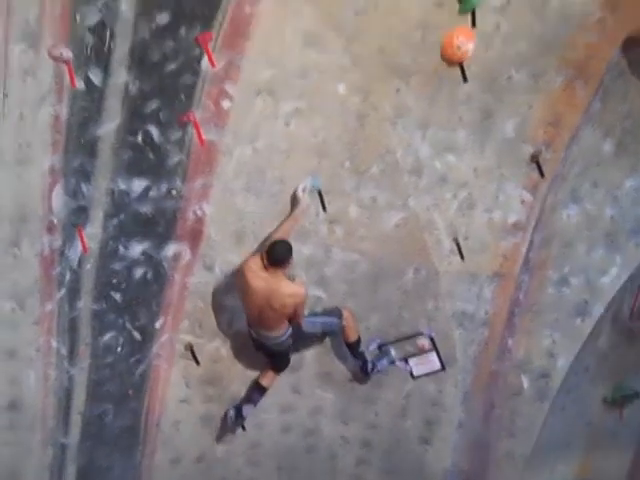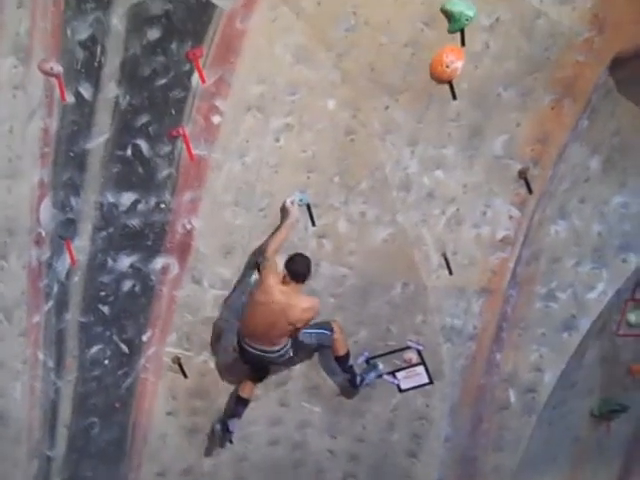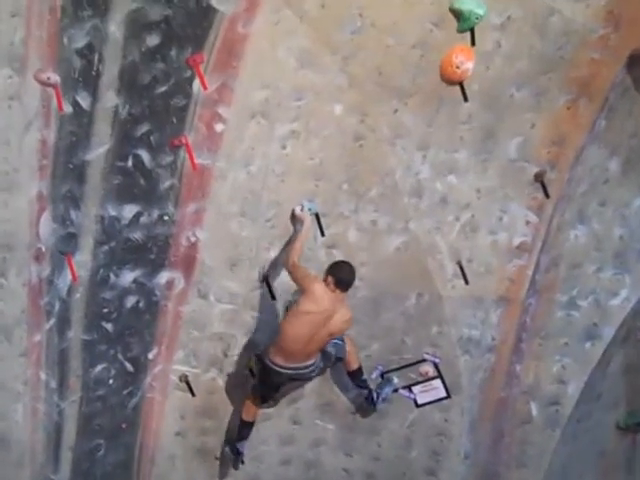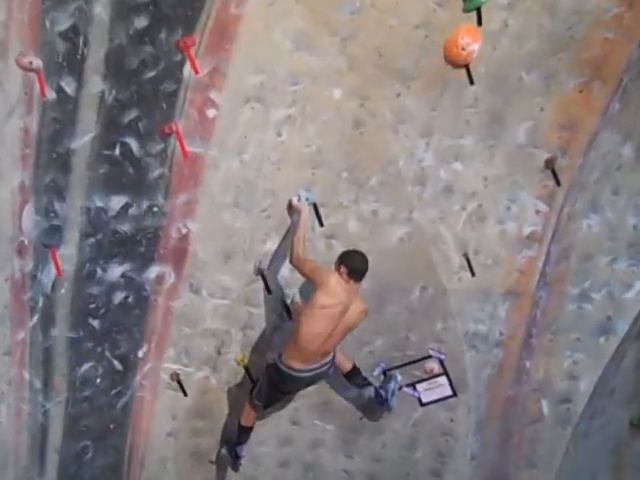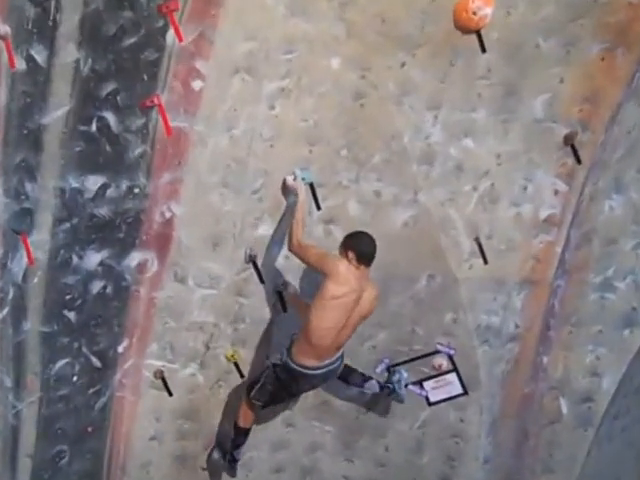
dt=0.3s
person 1, frame 1
left shoulder: (249, 267)
right shoulder: (296, 292)
left elbow: (273, 240)
right elbow: (299, 321)
left wrist: (299, 208)
left hip: (256, 334)
right hip: (281, 338)
left knee: (276, 366)
right knee: (345, 317)
left ankle: (239, 411)
right ankle: (364, 364)
person 1, frame 2
left shoulder: (268, 280)
right shoulder: (310, 306)
right elbow: (296, 329)
left hip: (248, 347)
right hip: (278, 352)
left knee: (254, 377)
right knee: (335, 330)
left ankle: (228, 426)
right ankle: (351, 377)
person 1, frame 3
left shoulder: (315, 289)
right shoulder: (346, 317)
left hip: (274, 366)
right hip: (308, 368)
left knee: (255, 399)
right knee: (345, 344)
right ankle: (367, 394)
person 1, frame 4
left shoulder: (331, 282)
right shoulder: (362, 308)
left elbow: (297, 257)
left wrist: (302, 215)
right wrist: (305, 313)
left hip: (290, 372)
right hip: (323, 369)
left knee: (254, 403)
left ankle: (235, 451)
person 1, frame 5
left shoulder: (341, 270)
right shoulder: (372, 295)
left elbow: (296, 244)
left wrist: (299, 196)
right wrist: (298, 302)
left hip: (299, 370)
right hip: (331, 366)
left knee: (251, 400)
left ankle: (232, 456)
